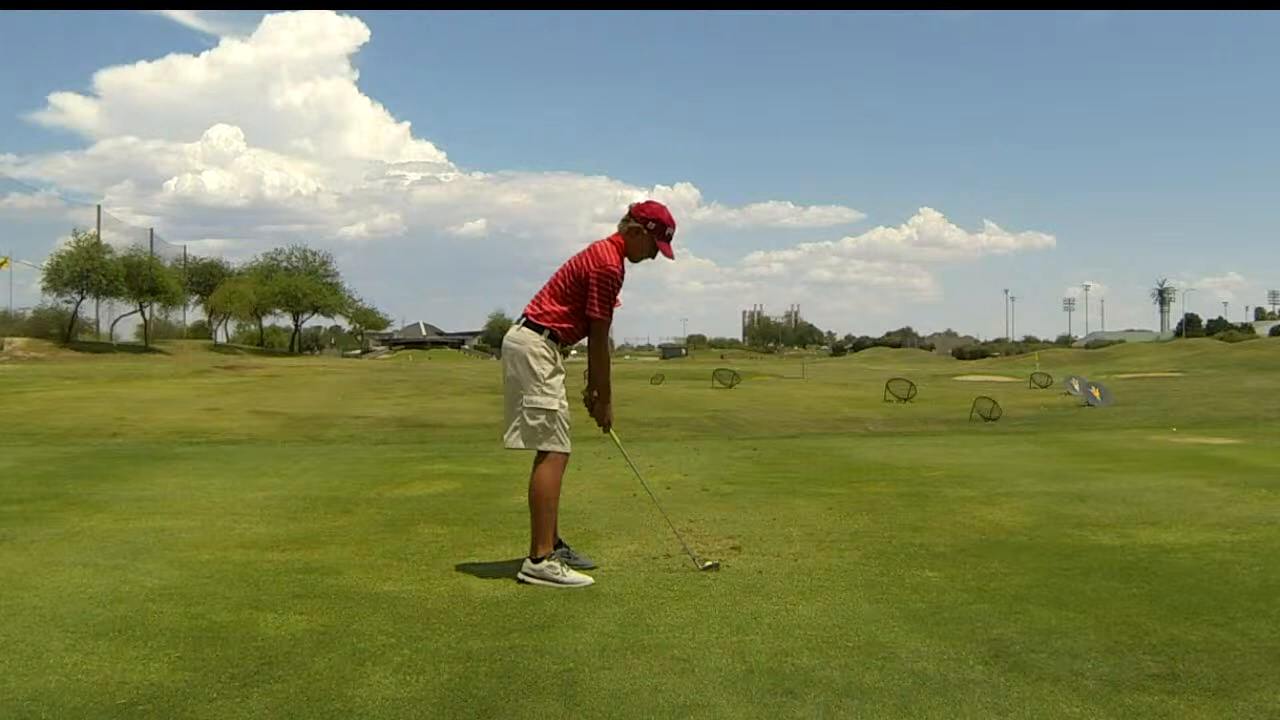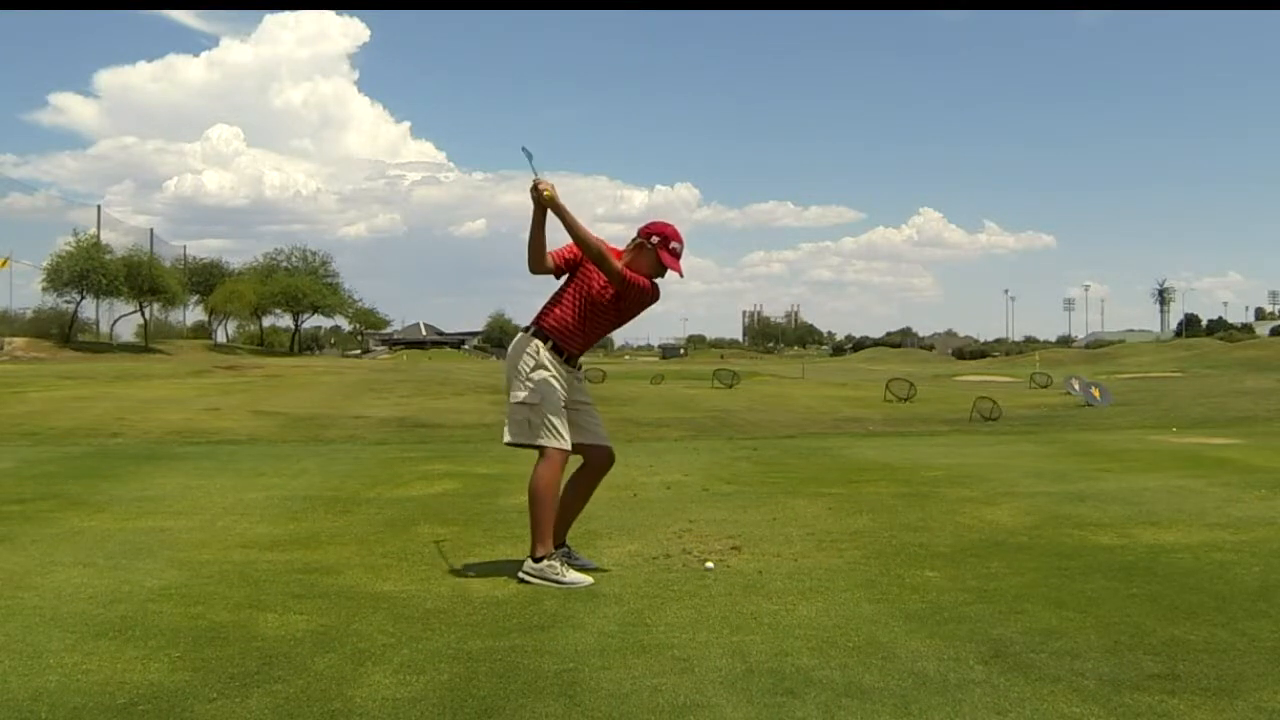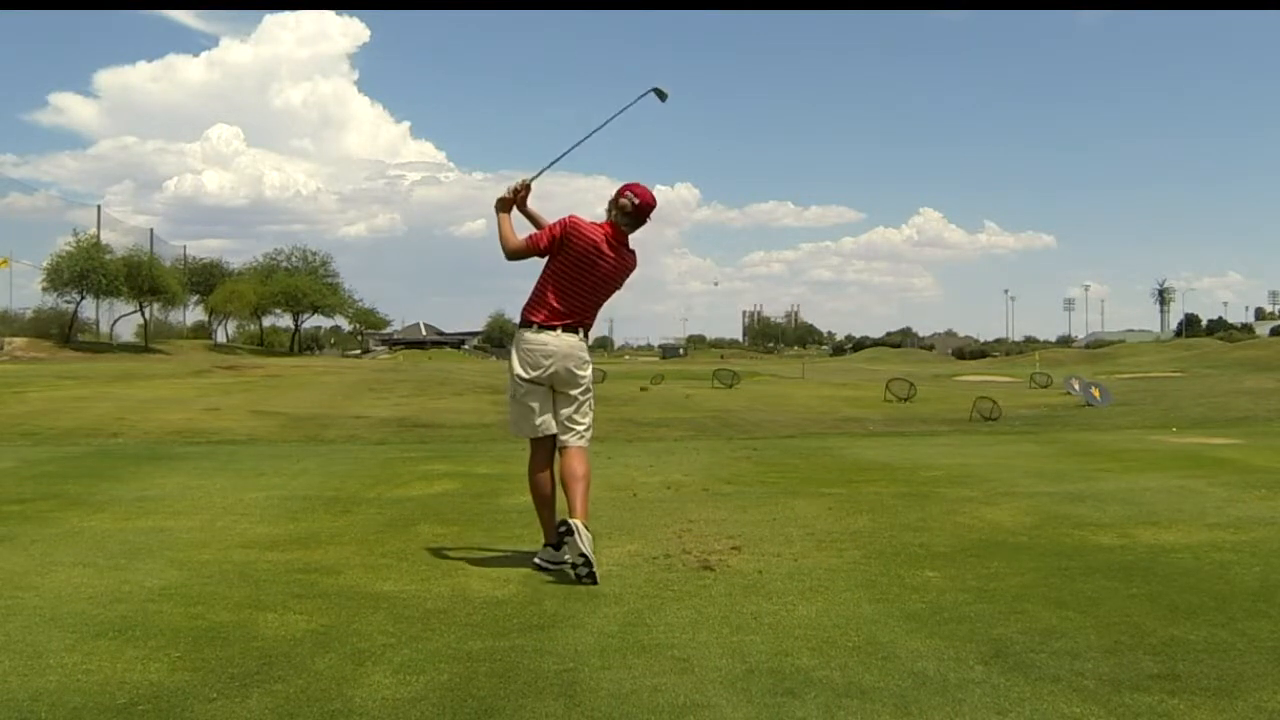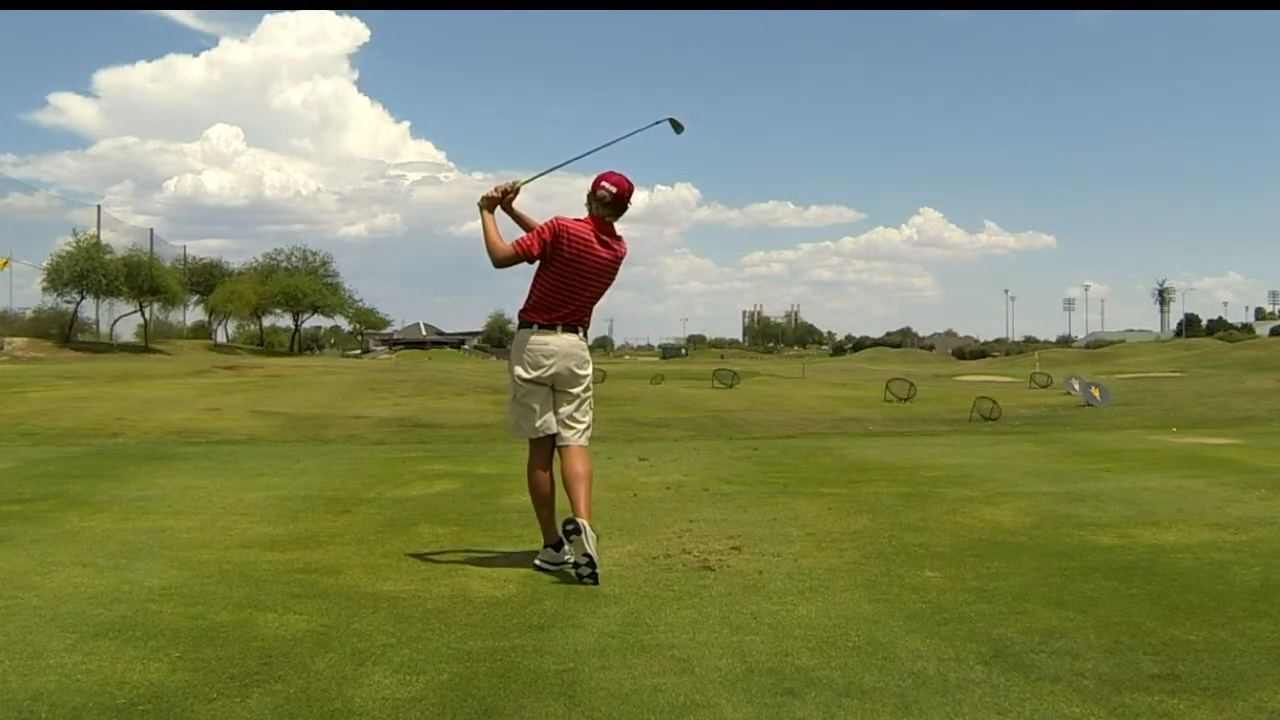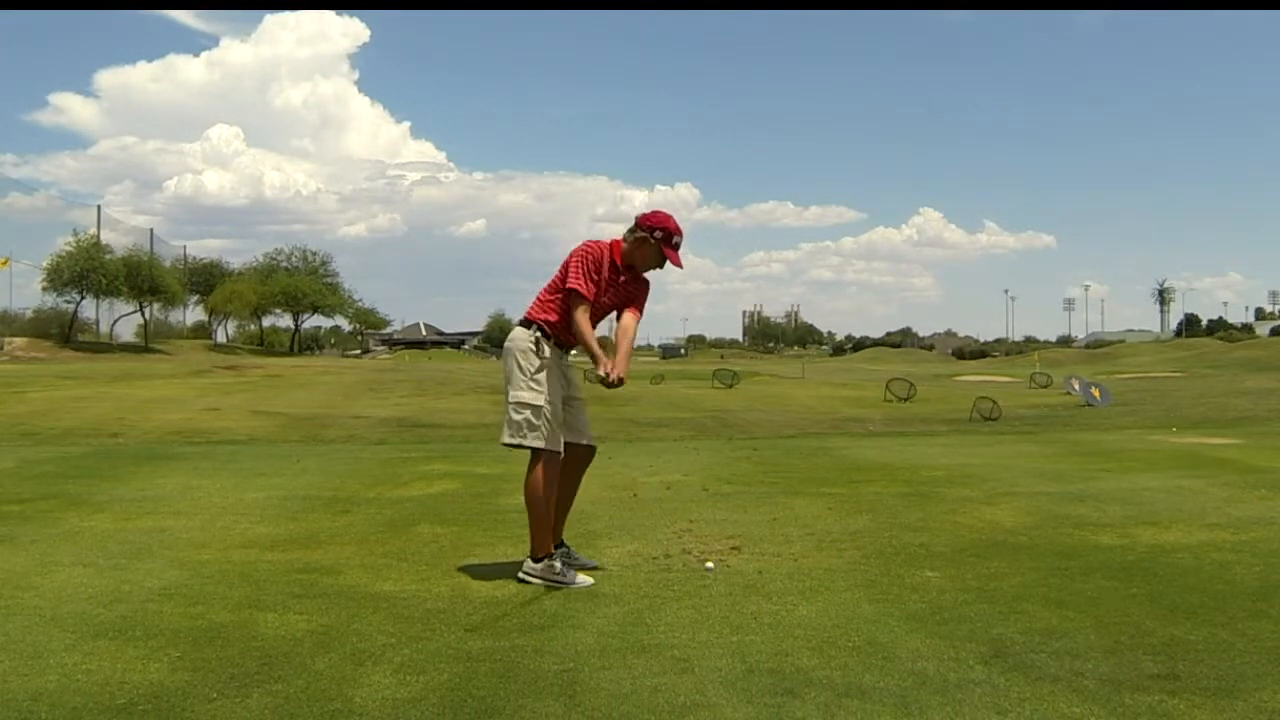
dt=1s
person 1, frame 1
left shoulder: (604, 255)
right shoulder: (608, 264)
left elbow: (594, 333)
right elbow: (599, 338)
left wrist: (592, 386)
right wrist: (605, 399)
left hip: (533, 344)
right hip: (535, 347)
left knee: (551, 449)
right knee: (553, 451)
left ankle: (550, 545)
right ankle: (539, 560)
person 1, frame 2
left shoulder: (646, 291)
right shoulder: (590, 251)
left elbow: (606, 264)
right elbow: (538, 266)
left wrist: (559, 208)
right wrist: (540, 211)
left hip: (566, 368)
right hip: (536, 352)
left knee: (601, 457)
right knee: (554, 451)
left ankle: (555, 545)
right ankle: (540, 558)
person 1, frame 3
left shoulder: (576, 228)
right shoulder: (627, 262)
left elbow: (513, 250)
left wrist: (504, 211)
right wrist: (526, 210)
left hip: (532, 342)
right hip: (573, 348)
left knee: (541, 446)
right knee: (574, 443)
left ankle: (553, 545)
right ankle: (577, 523)
person 1, frame 4
left shoulder: (564, 228)
right shoulder: (618, 250)
left elbow: (501, 257)
left wrist: (488, 212)
right wrist: (512, 211)
left hip: (534, 343)
right hip: (574, 346)
left knee: (541, 445)
right knee: (575, 442)
left ankle: (553, 545)
right ankle: (581, 522)
person 1, frame 5
left shoulder: (638, 284)
right shoulder: (592, 253)
left elbow: (627, 329)
right elbow: (578, 315)
left wrist: (619, 366)
right wrist: (599, 358)
left hip: (555, 353)
right hip: (533, 346)
left knee: (579, 451)
right knee: (547, 452)
left ankle: (553, 546)
right ankle: (538, 560)
